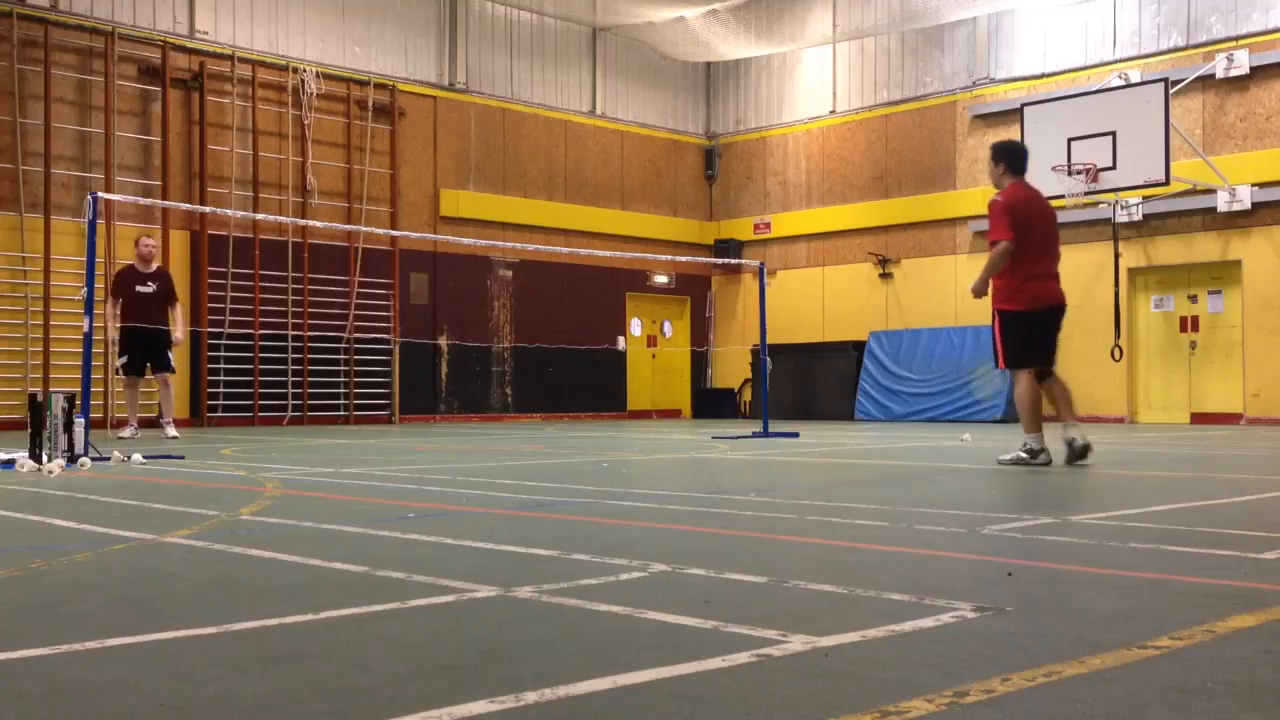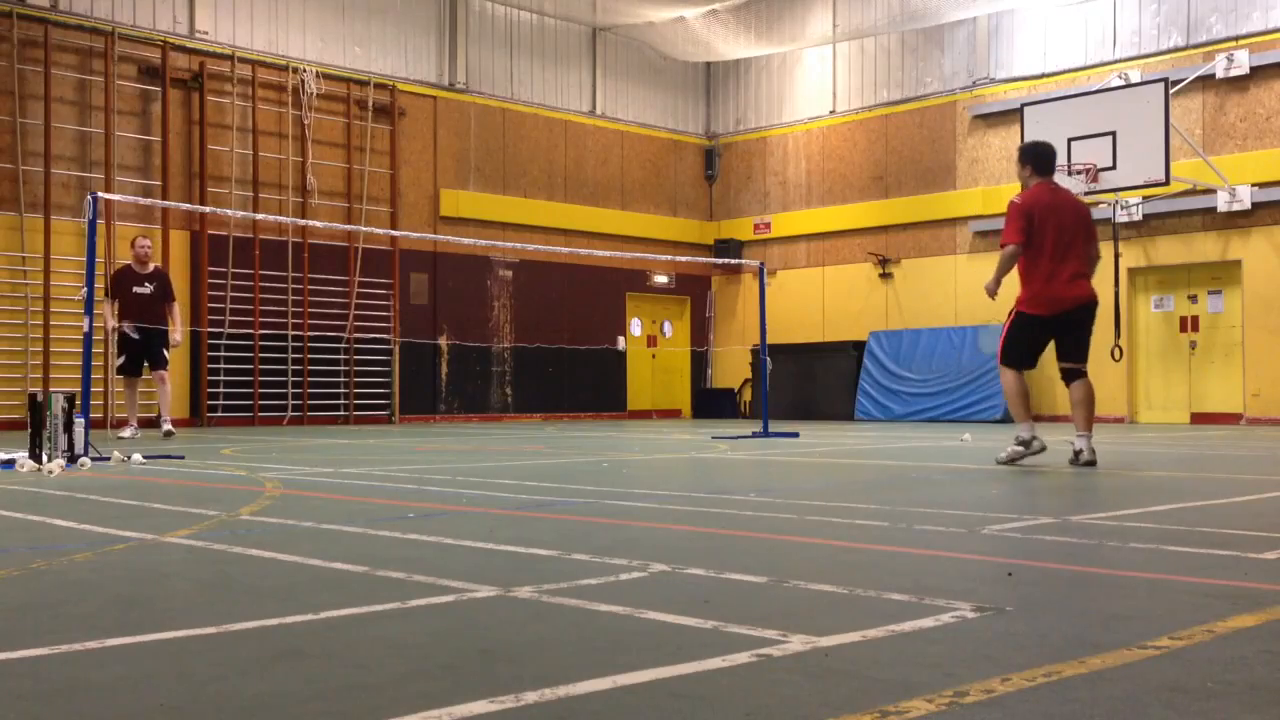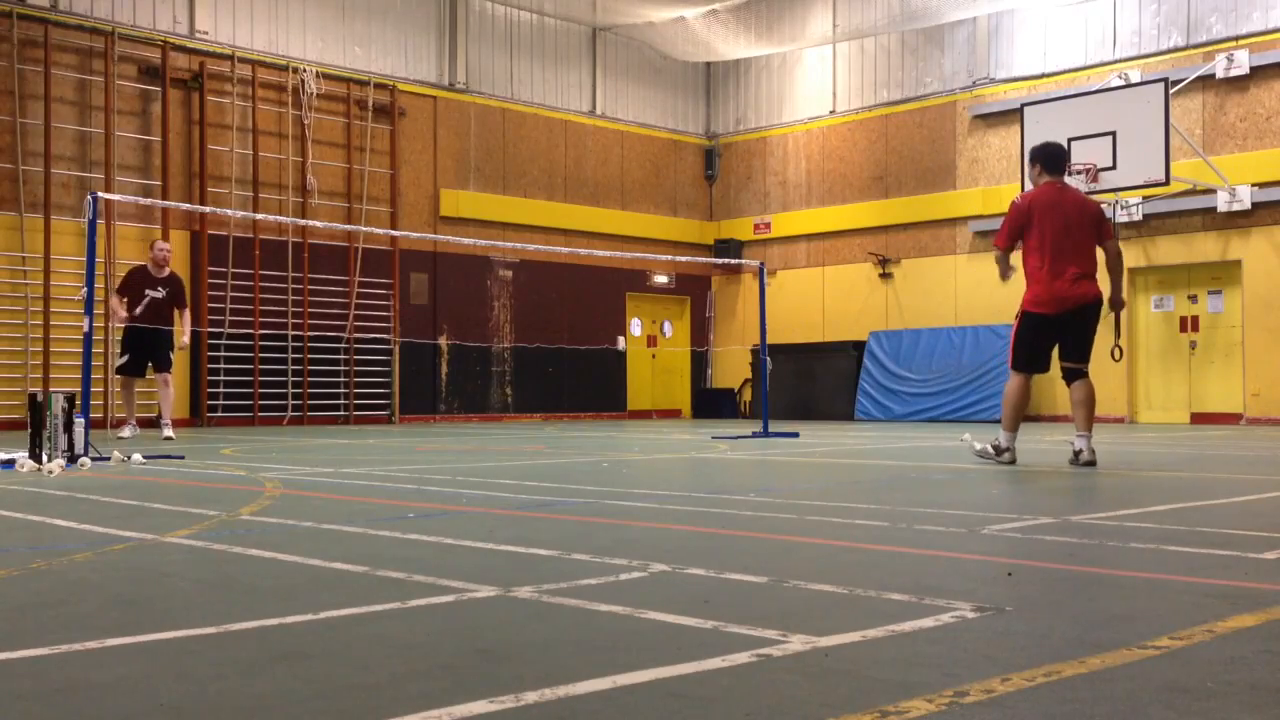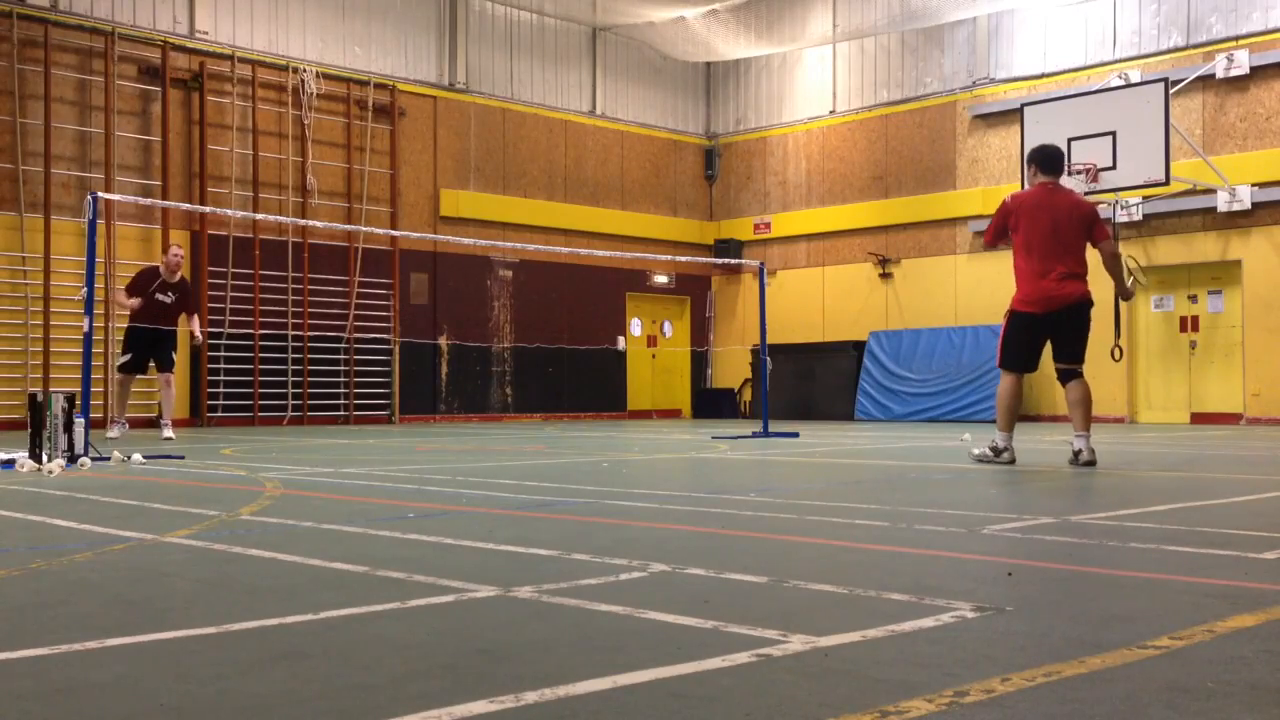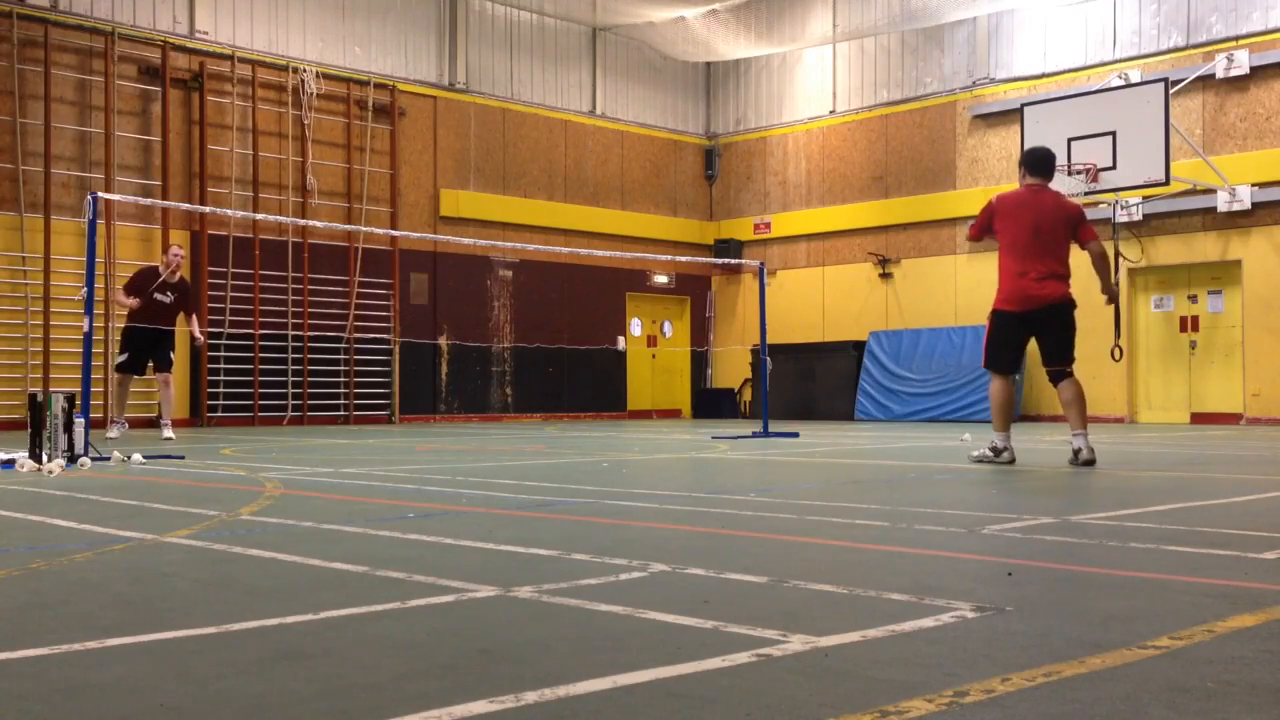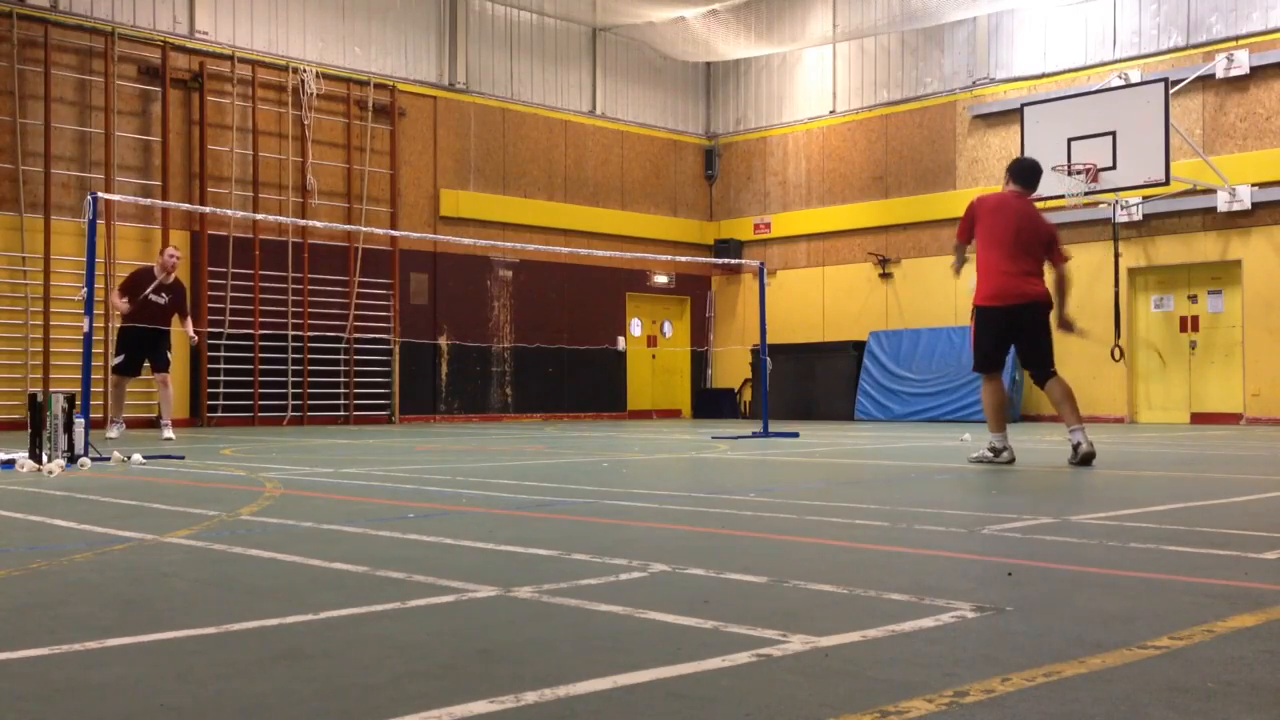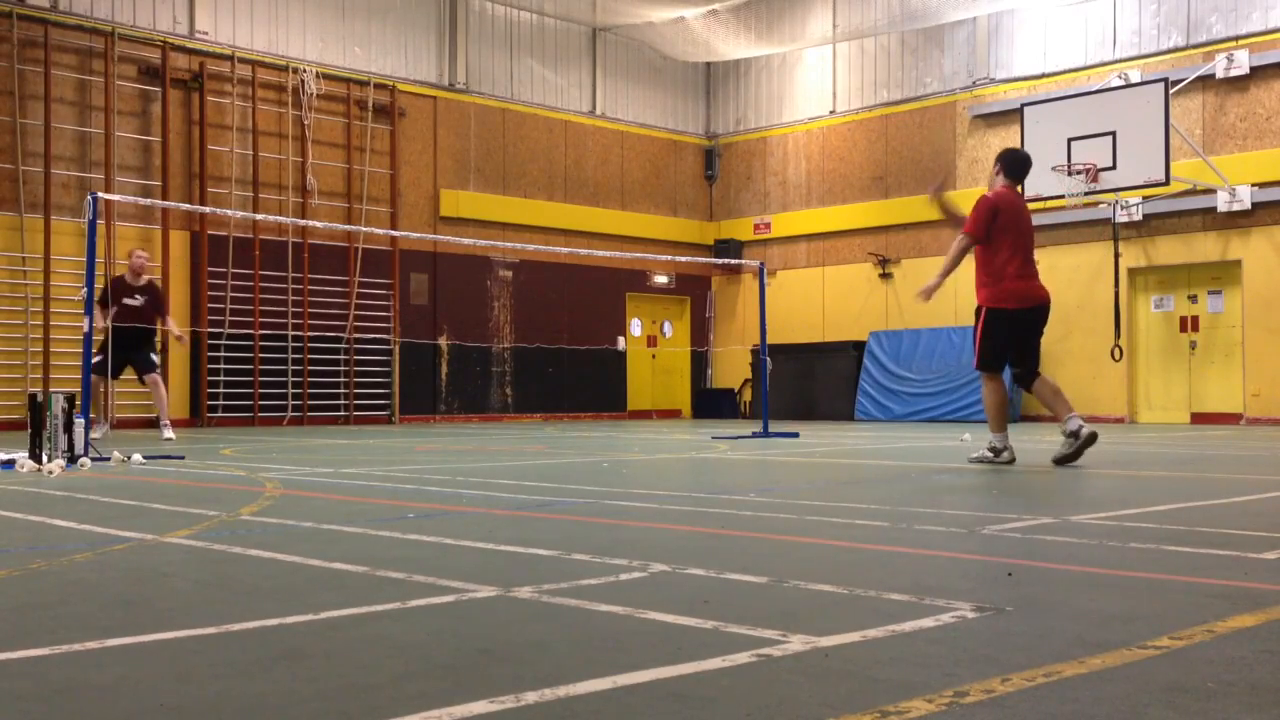
dt=0.3s
person 1, frame 1
left shoulder: (1002, 201)
right shoulder: (1042, 202)
left elbow: (1004, 248)
left wrist: (983, 279)
left hip: (1016, 300)
right hip: (1050, 297)
left knee: (1022, 372)
right knee: (1044, 372)
left ankle: (1034, 447)
right ankle: (1075, 437)
person 1, frame 2
left shoulder: (1023, 203)
right shoulder: (1077, 204)
left elbow: (1012, 250)
right elbow: (1093, 253)
left wrist: (995, 280)
left hip: (1038, 302)
right hip: (1080, 300)
left knee: (1010, 365)
right knee: (1075, 372)
left ankle: (1027, 436)
right ankle: (1084, 445)
person 1, frame 3
left shoulder: (1026, 202)
right shoulder: (1089, 205)
left elbow: (1001, 251)
right elbow: (1113, 251)
left wrist: (1005, 269)
right wrist: (1116, 291)
left hip: (1042, 302)
right hip: (1084, 300)
left knee: (1020, 372)
right knee: (1077, 373)
left ankle: (1004, 445)
right ankle: (1083, 446)
person 1, frame 4
left shoulder: (1015, 203)
right shoulder: (1083, 206)
left elbow: (988, 242)
right elbow: (1109, 250)
right wrist: (1121, 286)
left hip: (1031, 302)
right hip: (1074, 301)
left knee: (1011, 371)
right knee: (1072, 373)
left ankle: (1002, 445)
right ankle: (1082, 446)
person 1, frame 5
left shoulder: (1001, 203)
right shoulder: (1069, 209)
left elbow: (973, 235)
right elbow: (1096, 250)
right wrist: (1108, 286)
left hip: (1013, 302)
right hip: (1056, 302)
left knee: (1000, 373)
right knee: (1062, 373)
left ankle: (1001, 446)
right ankle: (1081, 444)
person 1, frame 6
left shoulder: (982, 203)
right shoulder: (1042, 222)
left elbow: (961, 242)
right elbow: (1061, 271)
left wrist: (959, 263)
right wrist: (1061, 311)
left hip: (994, 300)
right hip: (1034, 301)
left knee: (990, 373)
right knee: (1045, 373)
left ankle: (999, 446)
right ankle: (1080, 440)
person 1, frame 7
left shoulder: (991, 200)
right shoulder: (1020, 208)
left elbow: (966, 239)
right elbow: (971, 224)
left wrist: (940, 277)
right wrist: (942, 203)
left hip: (1000, 301)
right hip: (1034, 300)
left knee: (991, 373)
right knee: (1026, 373)
left ankle: (999, 446)
right ankle: (1076, 426)
person 2, frame 1
left shoulder: (163, 275)
right shoulder: (124, 274)
left elbow: (174, 305)
right elbow: (112, 302)
left wrist: (178, 329)
right wrist: (112, 328)
left hip: (159, 333)
right hip: (131, 333)
left knee: (164, 378)
right knee: (131, 380)
left ankle: (168, 423)
right ankle: (132, 425)
person 2, frame 2
left shoulder: (161, 275)
right shoulder: (121, 275)
left elbow: (172, 304)
right elbow: (108, 301)
left wrist: (177, 331)
right wrist: (109, 319)
left hip: (157, 333)
right hip: (129, 334)
left knee: (161, 375)
right knee: (130, 380)
left ankle: (166, 421)
right ankle: (132, 425)
person 2, frame 3
left shoulder: (175, 281)
right shoulder: (135, 274)
left elbow: (184, 310)
right elbow: (116, 297)
left wrist: (186, 334)
right wrist: (119, 312)
left hip: (162, 334)
right hip: (135, 332)
left knee: (165, 378)
right knee: (127, 380)
left ankle: (166, 424)
right ankle: (131, 424)
person 2, frame 4
left shoulder: (185, 286)
right shoulder: (146, 275)
left elbow: (192, 314)
right elbow: (120, 295)
left wrist: (196, 332)
right wrist: (129, 303)
left hip: (165, 336)
right hip: (138, 332)
left knee: (167, 377)
right knee: (124, 378)
left ankle: (167, 425)
right ankle: (119, 421)
person 2, frame 5
left shoulder: (184, 286)
right shoulder: (145, 274)
left elbow: (190, 314)
right elbow: (119, 295)
left wrist: (196, 333)
right wrist: (128, 303)
left hip: (164, 336)
right hip: (136, 332)
left knee: (165, 378)
right knee: (122, 378)
left ankle: (166, 425)
right ankle: (118, 421)
person 2, frame 6
left shoulder: (178, 288)
right shoulder: (140, 275)
left elbow: (184, 315)
right elbow: (116, 294)
left wrist: (190, 332)
right wrist: (120, 306)
left hip: (159, 337)
right hip: (131, 335)
left knee: (163, 378)
right knee: (118, 379)
left ankle: (166, 425)
right ankle: (116, 422)
person 2, frame 7
left shoulder: (153, 289)
right shoulder: (114, 284)
left elbow: (164, 316)
right elbow: (100, 309)
left wrist: (175, 332)
right wrist: (100, 323)
left hip: (143, 343)
right hip: (115, 341)
left knee: (154, 379)
right knee: (93, 380)
left ankle: (165, 425)
right ankle: (100, 423)
